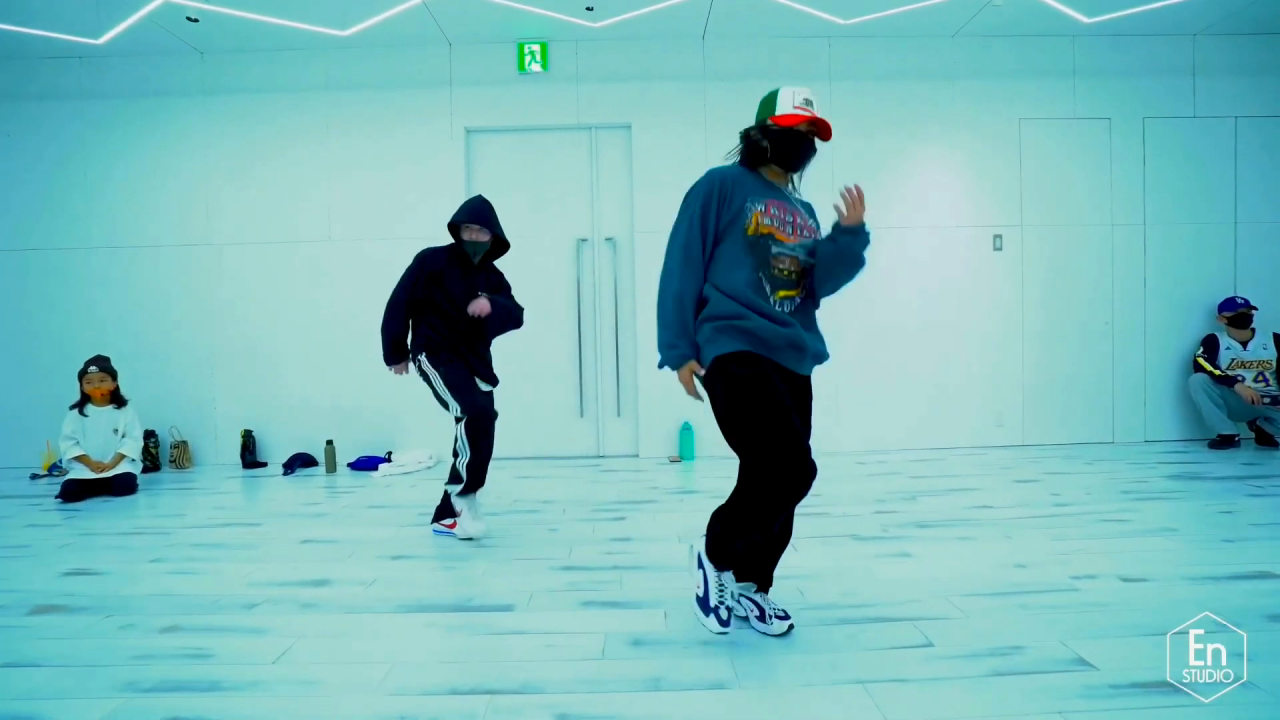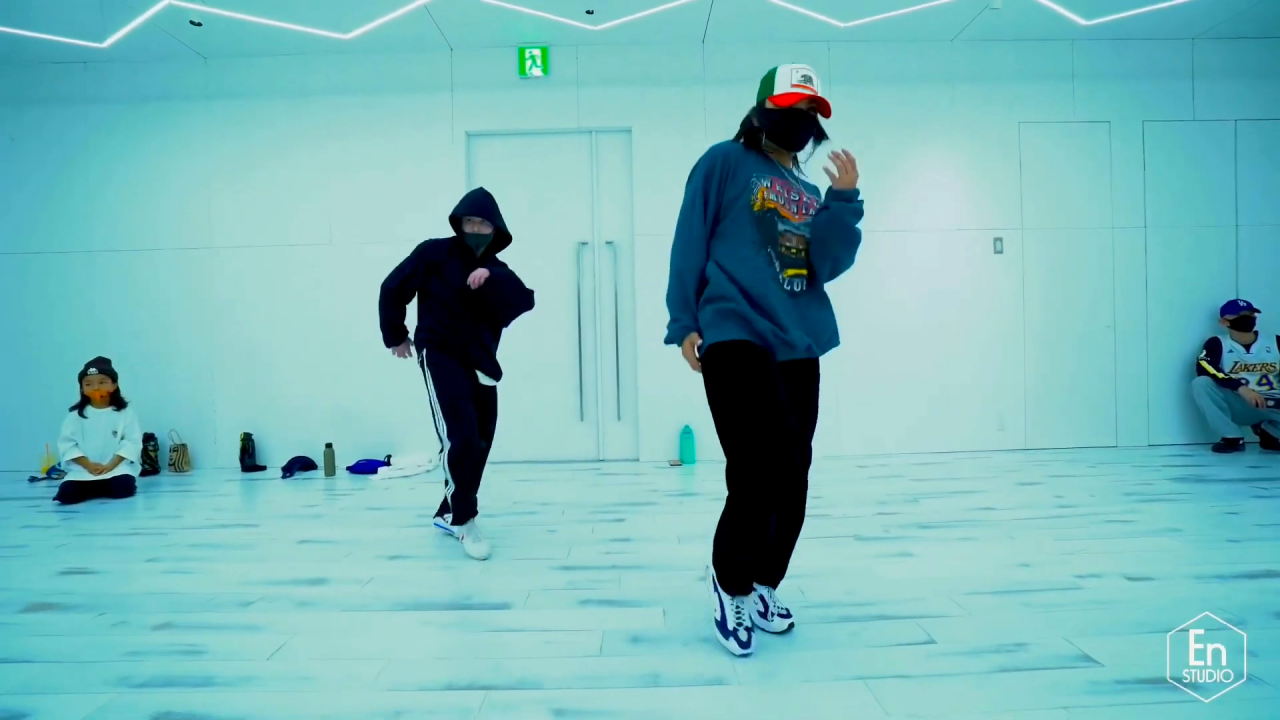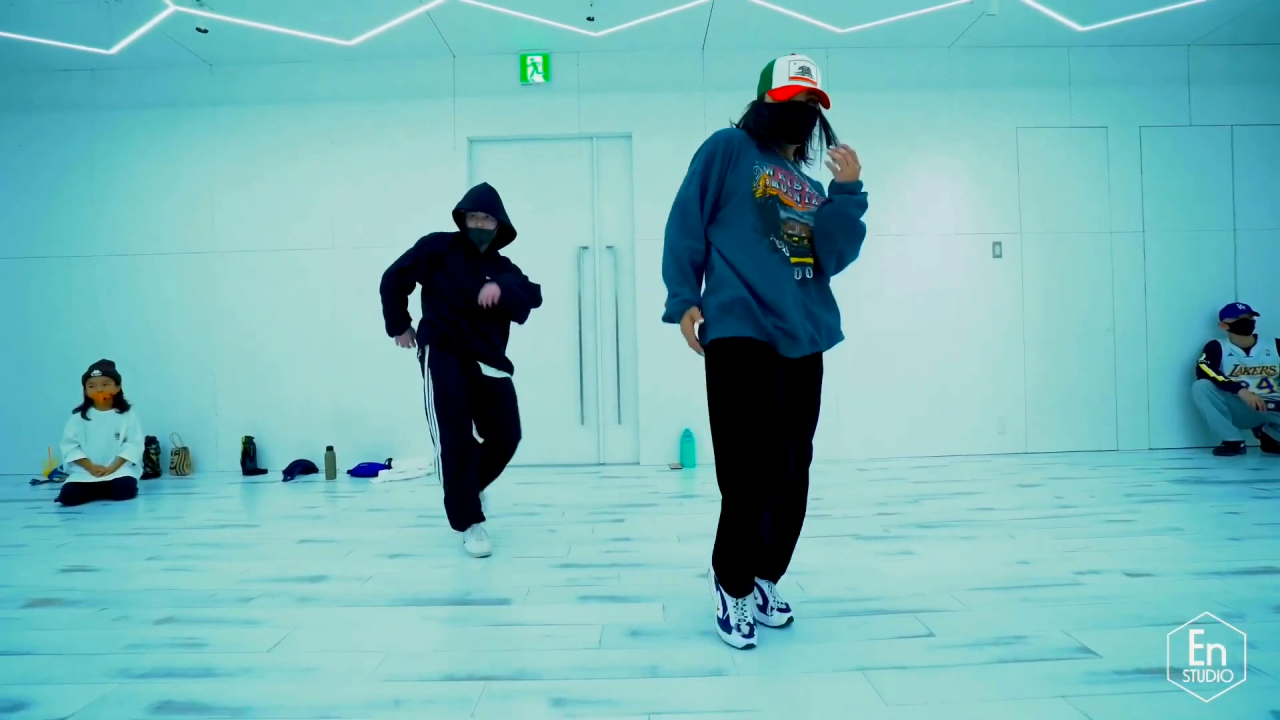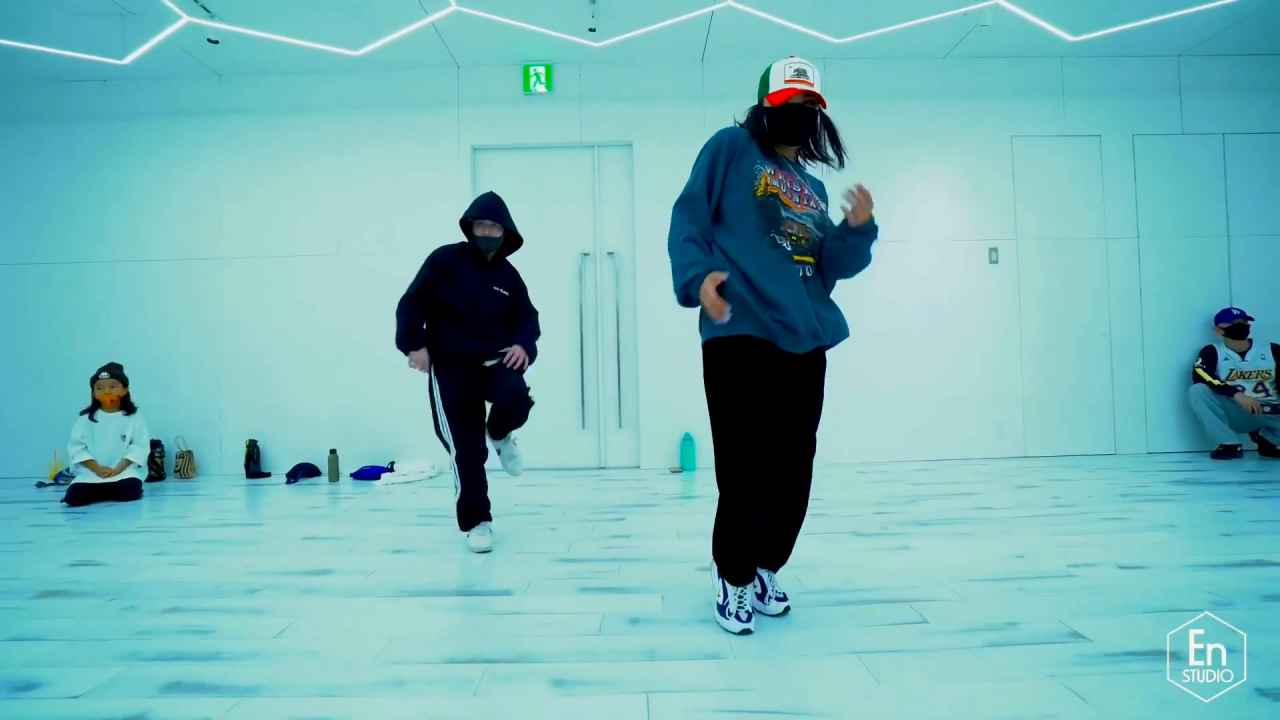
dt=0.1s
person 1, frame 1
left shoulder: (801, 210)
right shoulder: (721, 185)
left elbow: (818, 283)
right elbow: (684, 266)
left wrist: (851, 233)
right wrist: (680, 350)
left hip: (791, 359)
right hip: (733, 351)
left knee: (783, 478)
right knee: (785, 469)
left ankle: (748, 584)
right ankle: (717, 554)
person 1, frame 2
left shoulder: (809, 193)
right shoulder: (725, 163)
left elbow: (829, 264)
right elbow: (690, 245)
left wrist: (845, 198)
right wrist: (686, 323)
left hip: (801, 345)
right hip: (738, 338)
left knee: (791, 473)
right knee: (761, 467)
left ankle: (762, 582)
person 1, frame 3
left shoulder: (812, 187)
right shoulder: (728, 150)
left elbow: (833, 257)
right elbow: (687, 228)
left wrist: (848, 191)
right wrist: (685, 299)
left hip: (804, 341)
right hip: (741, 333)
left knee: (792, 470)
right knee: (753, 467)
left ankle: (763, 578)
person 1, frame 4
left shoulder: (813, 187)
right shoulder: (730, 148)
left elbow: (829, 268)
right elbow: (688, 220)
left wrist: (858, 230)
right wrist: (696, 278)
left hip: (808, 338)
right hip: (742, 333)
left knee: (794, 464)
right knee: (751, 463)
left ankle: (765, 565)
right ankle: (734, 576)
person 2, frame 1
left shoulder: (493, 277)
right shoulder: (430, 261)
left elbow: (514, 316)
right elbow: (399, 307)
left wrist: (493, 307)
right wrist: (396, 353)
left hip: (474, 364)
right hip: (436, 357)
left knee: (479, 444)
right knee: (477, 412)
left ankle: (447, 516)
right ankle: (462, 494)
person 2, frame 2
left shoulder: (496, 270)
right shoulder: (434, 254)
left elbow: (525, 300)
right elbow: (393, 290)
left wrist: (492, 279)
right wrist: (395, 335)
left hip: (481, 364)
right hip: (440, 356)
left knee: (478, 445)
right knee: (461, 434)
left ankle: (450, 512)
right ankle: (465, 520)
person 2, frame 3
left shoulder: (502, 269)
right shoulder: (436, 248)
left elbow: (532, 296)
right elbow: (394, 280)
left wrist: (503, 289)
right wrist: (399, 325)
left hip: (488, 360)
right hip: (443, 355)
left knee: (506, 437)
right knee: (456, 440)
left ankle: (469, 492)
right ankle: (469, 523)
person 2, frame 4
left shoulder: (509, 276)
right shoulder: (446, 259)
left elbow: (526, 323)
right elbow: (413, 302)
left wrist: (525, 347)
right wrist: (413, 344)
left hip: (494, 360)
right hip: (449, 362)
left knee: (514, 398)
right knee: (464, 443)
left ankle: (499, 436)
right ankle: (475, 522)
